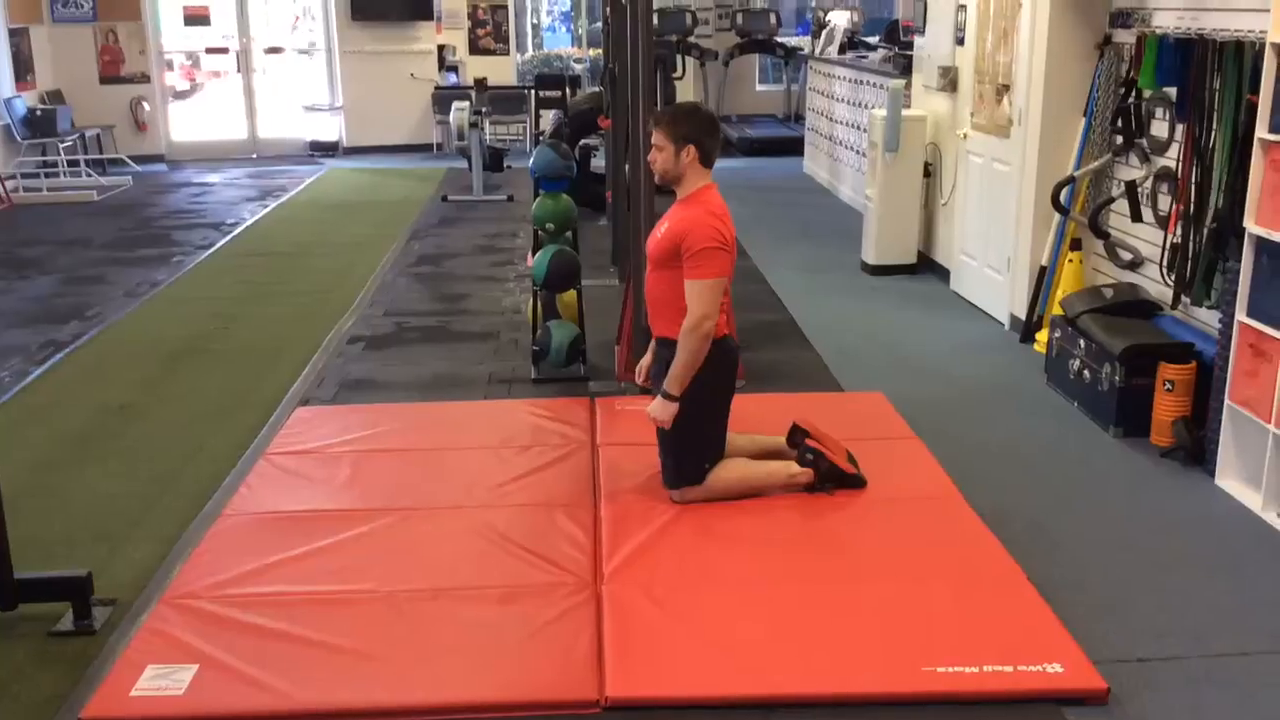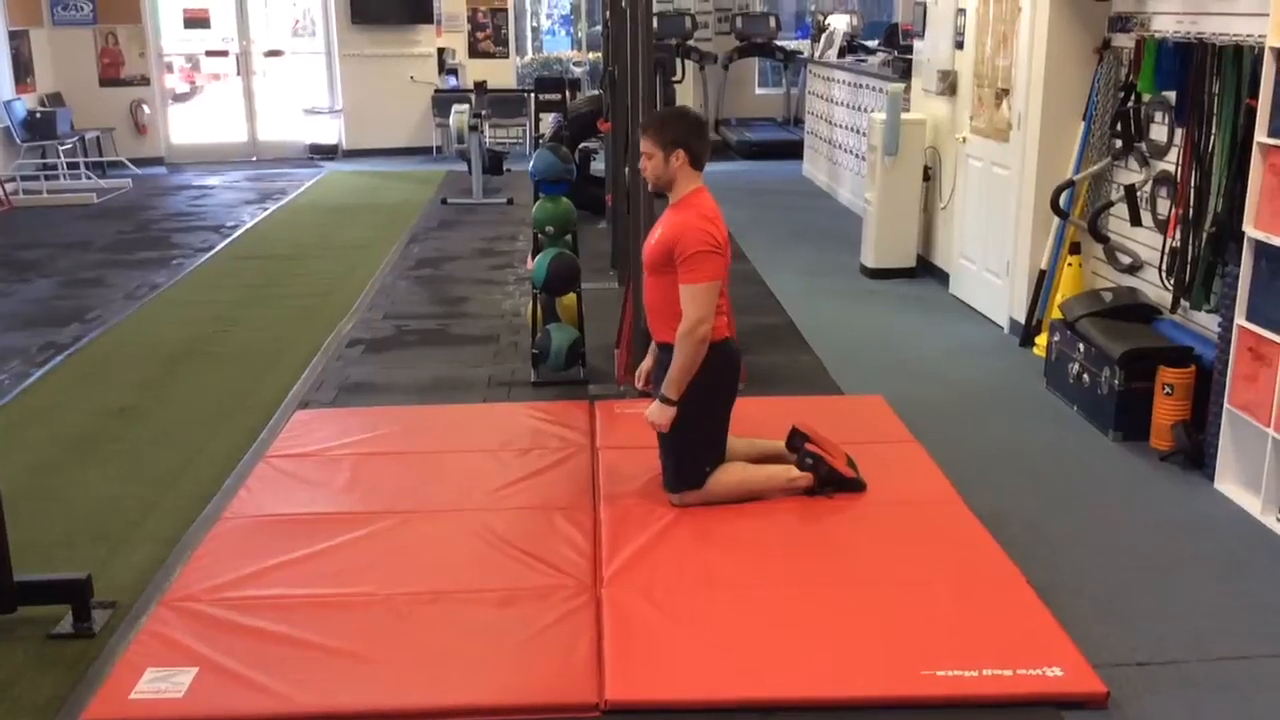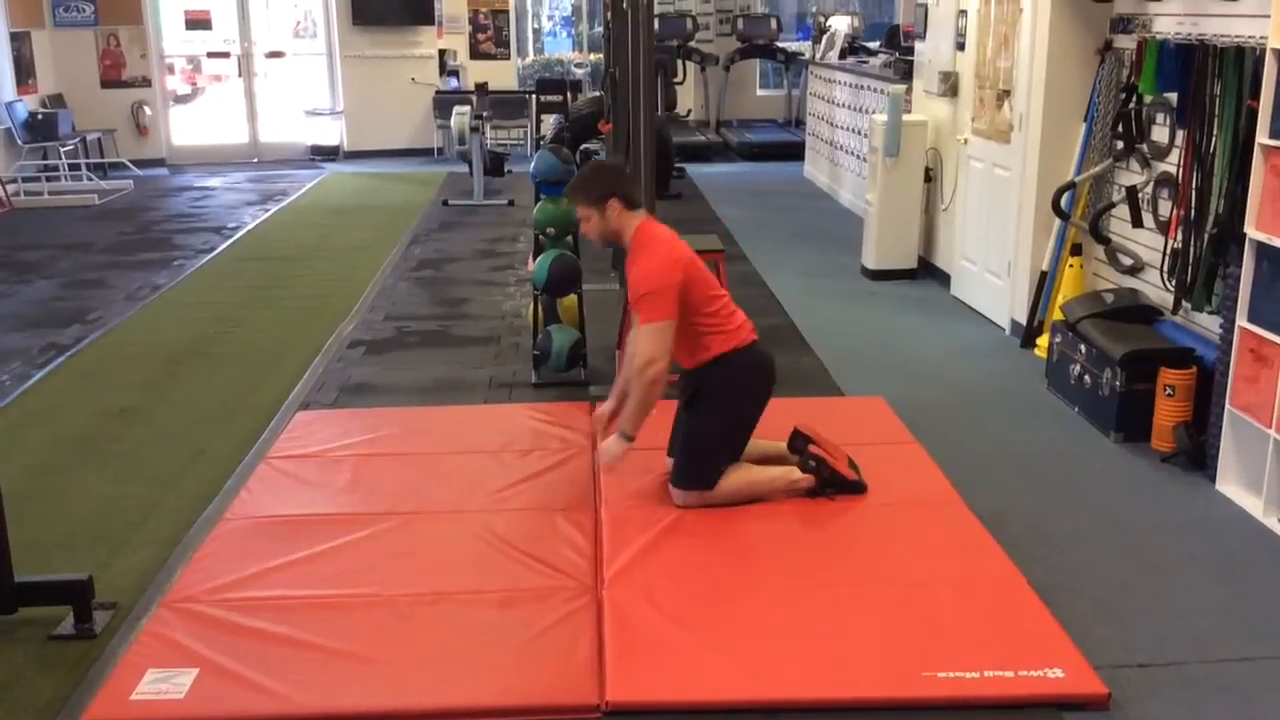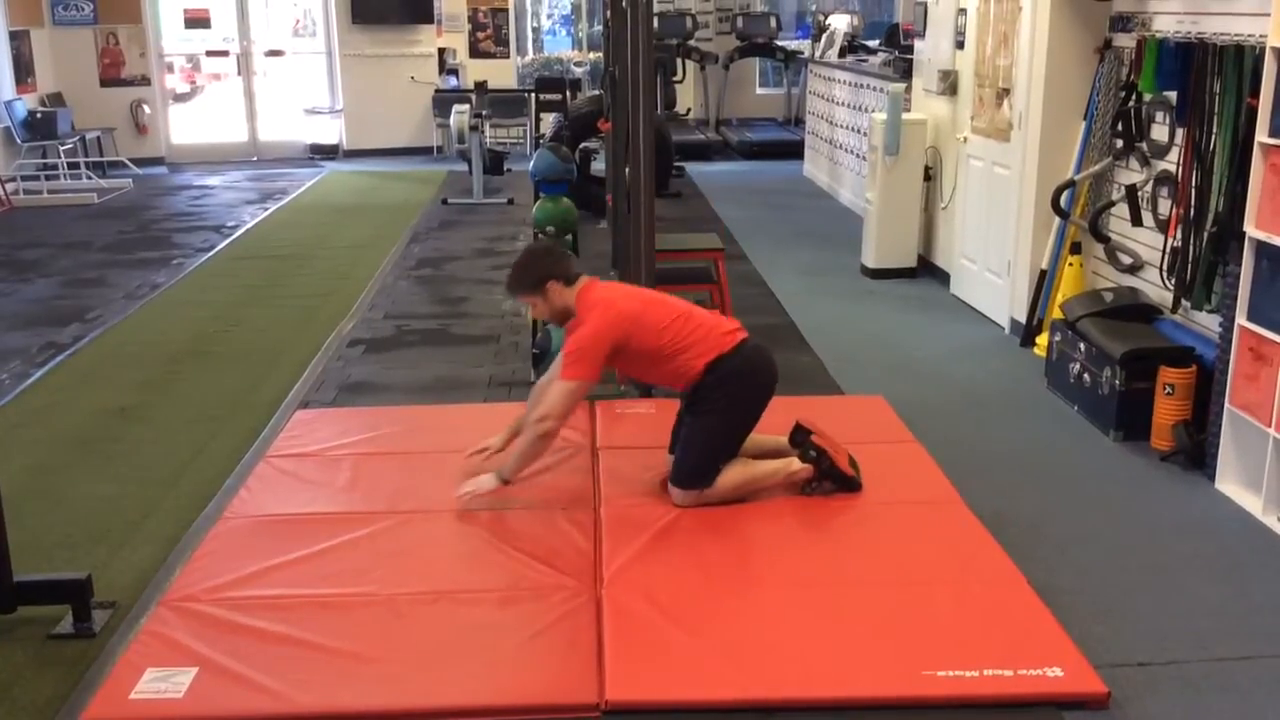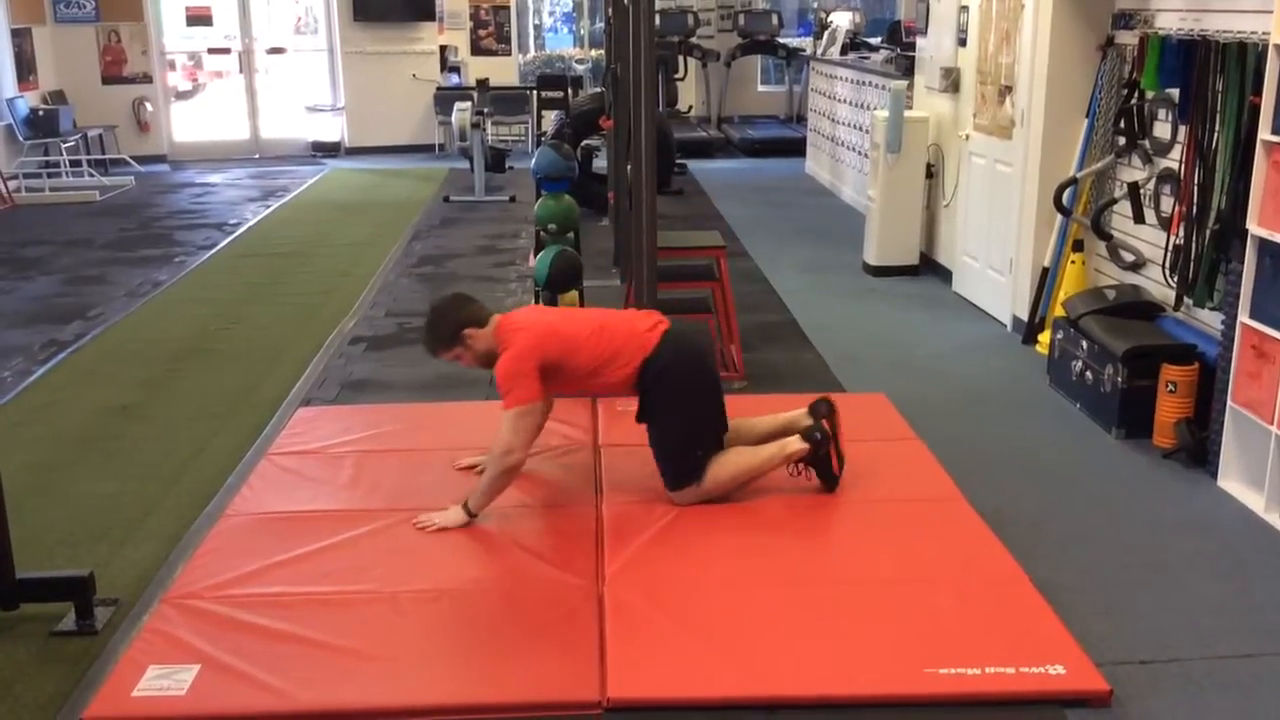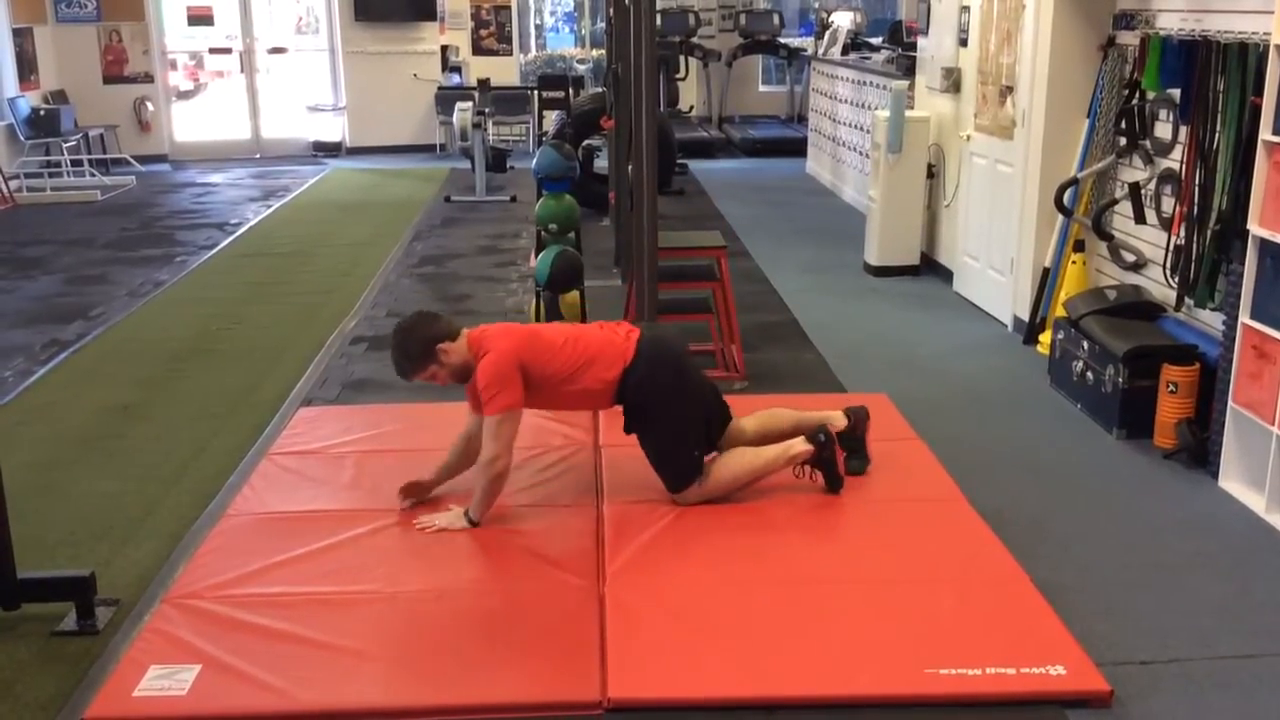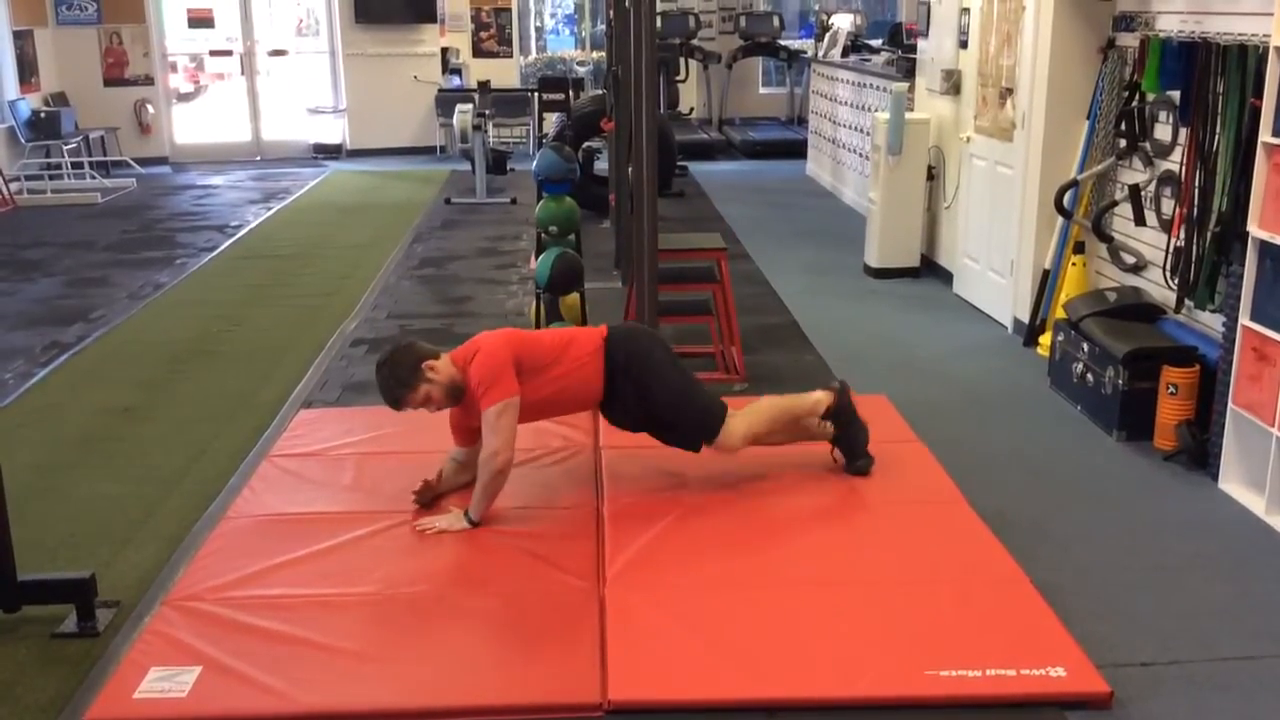
dt=0.4s
person 1, frame 1
left shoulder: (702, 222)
right shoulder: (688, 206)
left elbow: (701, 322)
left wrist: (669, 394)
right wrist: (655, 352)
left hip: (697, 361)
right hip: (679, 352)
left knee: (686, 486)
right knee: (700, 447)
left ankle: (806, 469)
right ankle: (794, 445)
person 1, frame 2
left shoulder: (694, 225)
right shoulder: (682, 209)
left elbow: (697, 326)
left wrist: (667, 398)
right wrist: (654, 356)
left hip: (698, 365)
right hip: (680, 356)
left knee: (684, 489)
right knee: (700, 451)
left ankle: (806, 474)
right ankle: (793, 448)
person 1, frame 3
left shoulder: (652, 264)
right shoulder: (647, 242)
left elbow: (652, 366)
right elbow: (638, 336)
left wrist: (624, 435)
right wrist: (615, 398)
left hip: (734, 372)
right hip: (720, 364)
left knee: (687, 491)
right knee: (682, 462)
left ankle: (808, 475)
right ankle: (795, 451)
person 1, frame 4
left shoulder: (595, 324)
right shoulder: (594, 302)
left elbow: (548, 421)
right elbow: (551, 382)
left wrist: (500, 478)
right wrist: (506, 437)
left hip: (736, 374)
right hip: (728, 364)
left knee: (686, 491)
right knee: (685, 458)
left ankle: (806, 466)
right ankle: (795, 445)
person 1, frame 5
left shoulder: (515, 355)
right shoulder: (522, 324)
left elbow: (512, 455)
right elbow: (534, 412)
left wrist: (466, 510)
right wrist: (497, 458)
left hip: (672, 368)
right hip: (674, 347)
left knee: (686, 489)
right knee: (710, 443)
left ankle: (800, 446)
right ankle: (808, 418)
person 1, frame 6
left shoulder: (493, 363)
right shoulder: (485, 350)
left elbow: (496, 460)
right elbow: (476, 434)
left wrist: (470, 517)
right wrist: (432, 481)
left hip: (647, 374)
right hip: (644, 356)
left knee: (690, 489)
right knee: (735, 433)
left ankle: (805, 447)
right ankle: (840, 422)
person 1, frame 7
left shoulder: (487, 361)
right shoulder: (463, 402)
left elbow: (499, 457)
right elbow: (466, 461)
left wrist: (471, 516)
right wrist: (438, 486)
left hip: (624, 356)
right hip: (614, 394)
left knee: (728, 434)
right knee: (726, 424)
left ankle: (826, 400)
right ankle: (831, 428)
